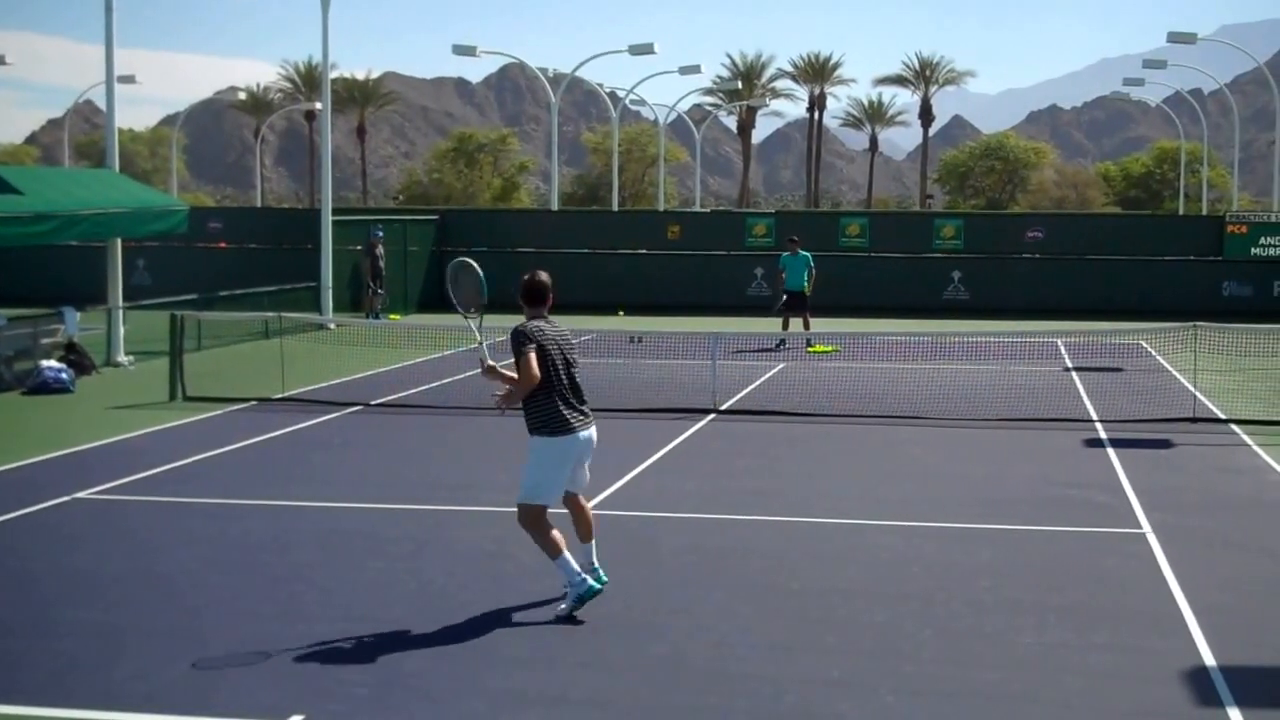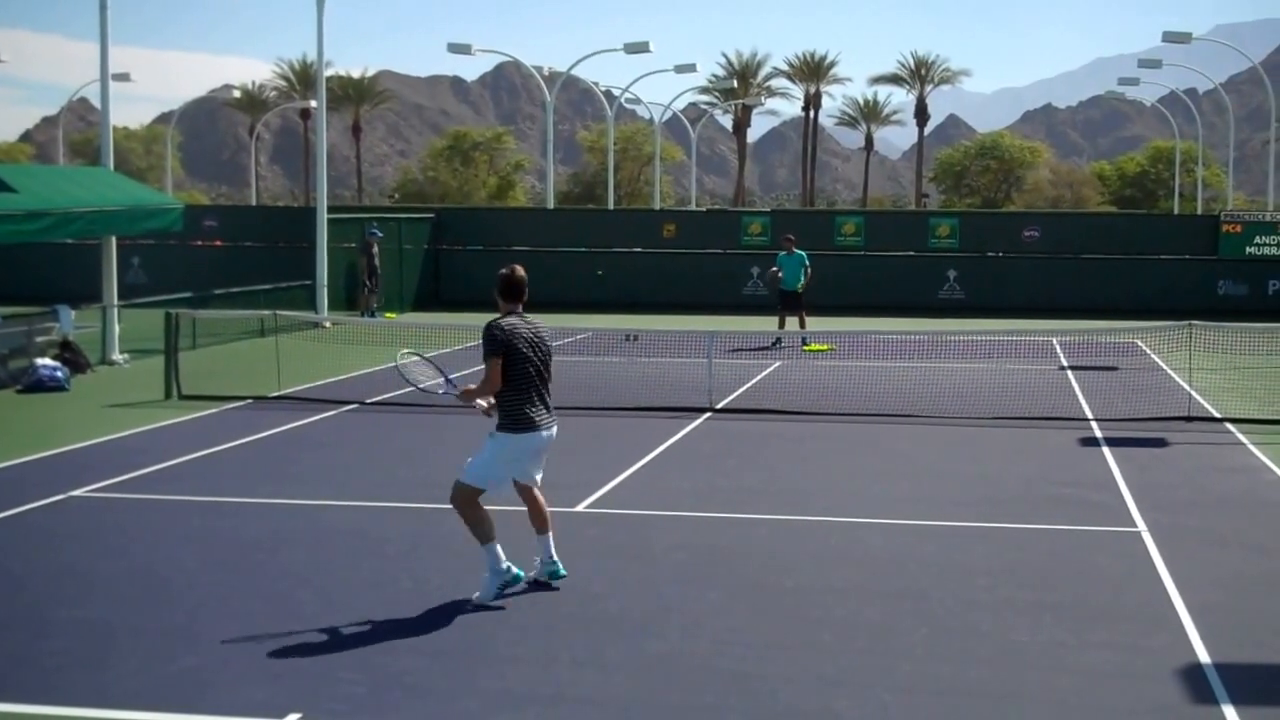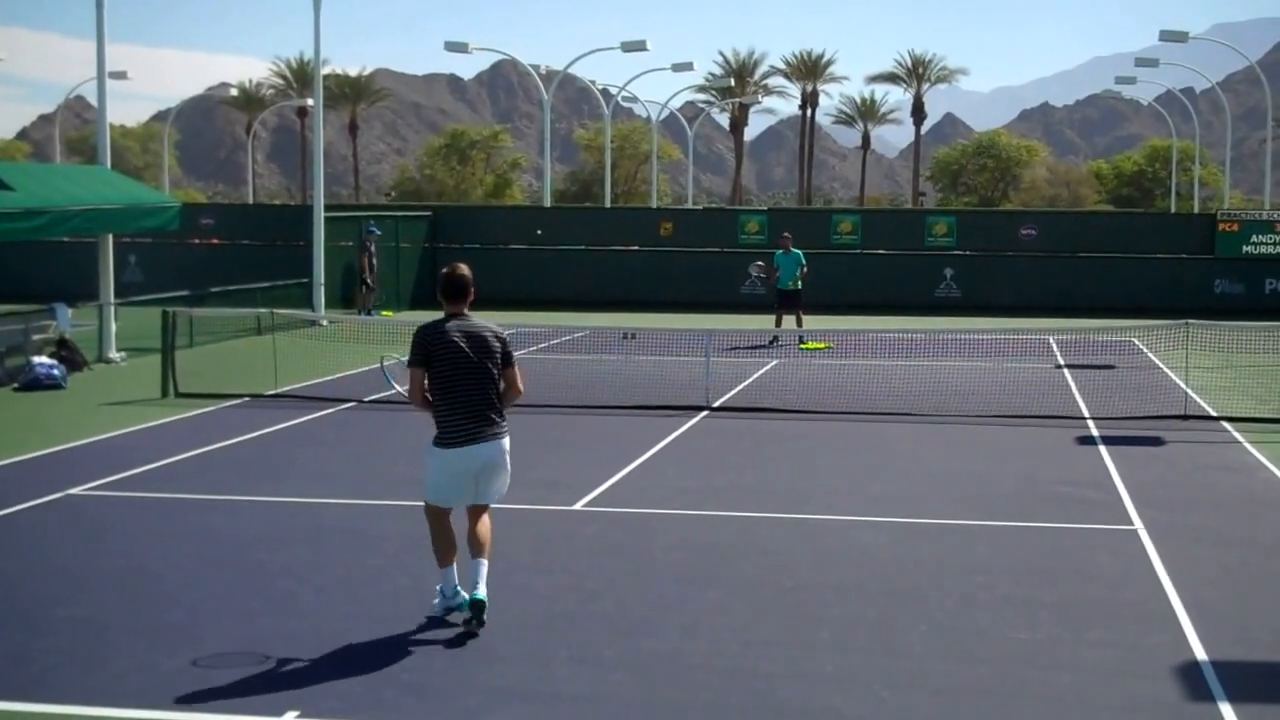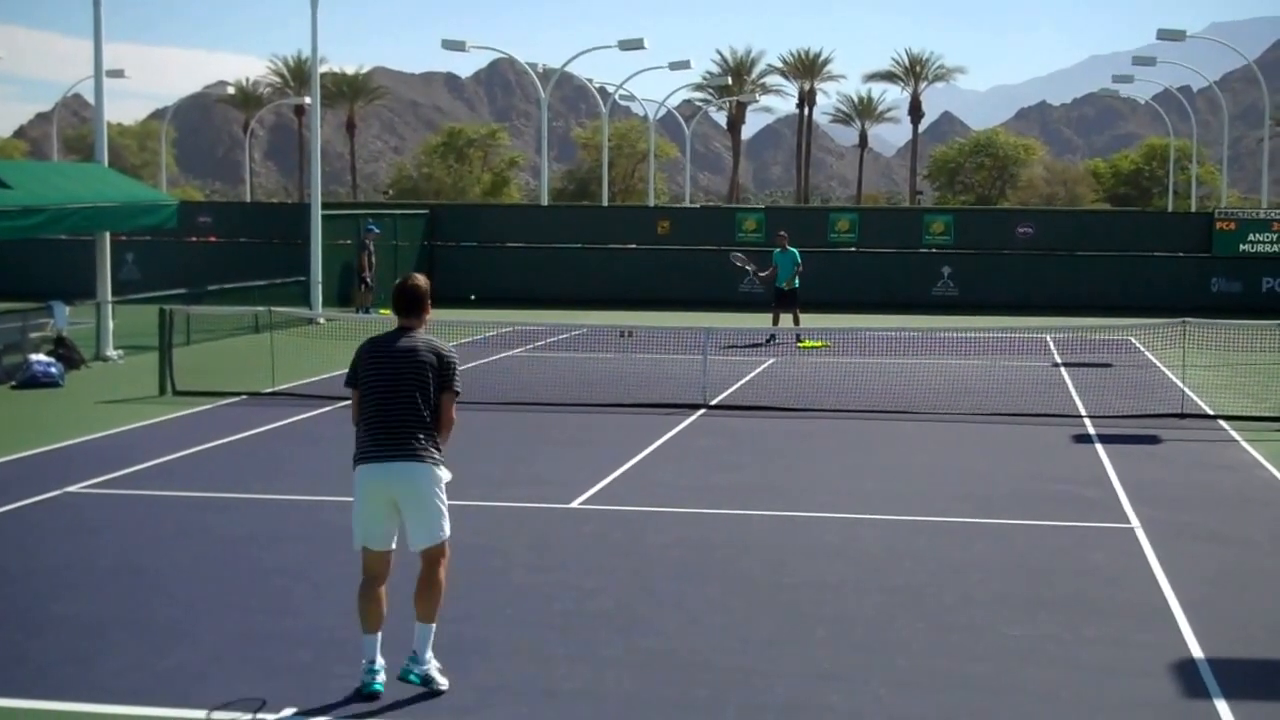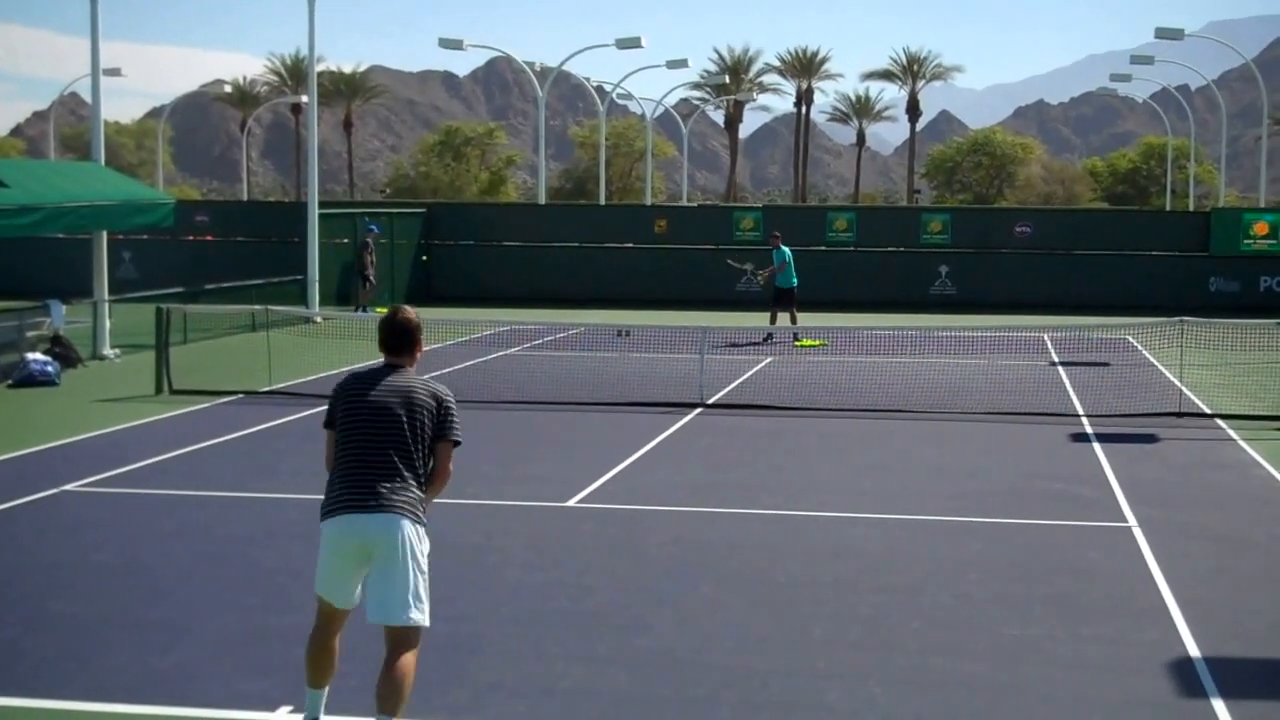
dt=0.5s
person 1, frame 1
left shoulder: (523, 331)
right shoulder: (563, 333)
left elbow: (533, 377)
left wrist: (513, 397)
right wrist: (498, 373)
left hip: (552, 436)
right hip: (584, 430)
left knee: (530, 516)
right knee: (573, 496)
left ankle: (579, 583)
right ankle: (591, 569)
person 1, frame 2
left shoulder: (496, 329)
right shoulder: (539, 328)
left elbow: (492, 383)
left wrist: (471, 394)
left hip: (516, 432)
right hip: (544, 427)
left knee: (463, 496)
right knee: (527, 487)
left ankle: (501, 570)
right ankle: (549, 564)
person 1, frame 3
left shoulder: (426, 334)
right shoulder: (495, 333)
left elbow: (416, 395)
right elbow: (515, 390)
left hip: (451, 442)
right hip: (495, 439)
left knee: (436, 513)
right knee: (479, 512)
left ankle: (451, 592)
right ankle: (478, 590)
person 1, frame 4
left shoulder: (367, 350)
right shoulder: (441, 353)
left elbow: (357, 414)
right elbow: (447, 417)
left hip: (370, 468)
right hip: (419, 468)
left knee: (374, 569)
right knee: (434, 560)
left ankle: (373, 669)
right ankle: (422, 661)
person 1, frame 5
left shoulder: (347, 387)
right shoulder: (438, 396)
left elbow: (331, 460)
right elbow: (443, 471)
left hip: (340, 518)
right hip: (398, 522)
left knee: (328, 621)
right knee: (403, 642)
